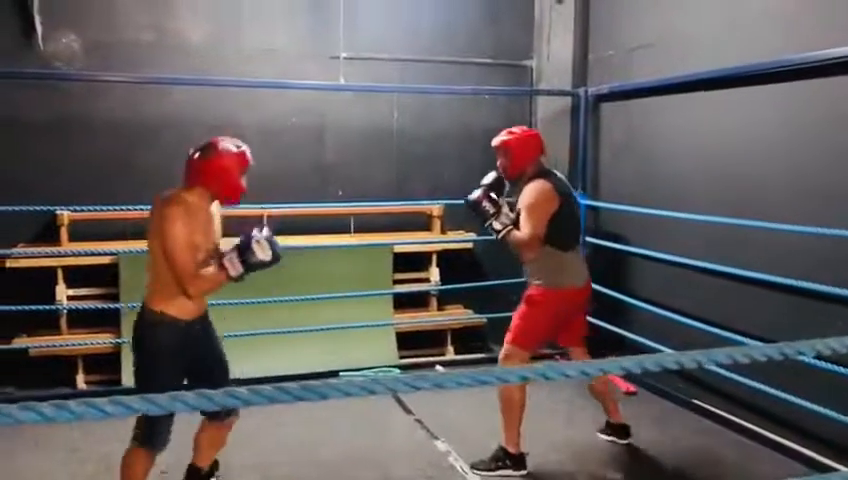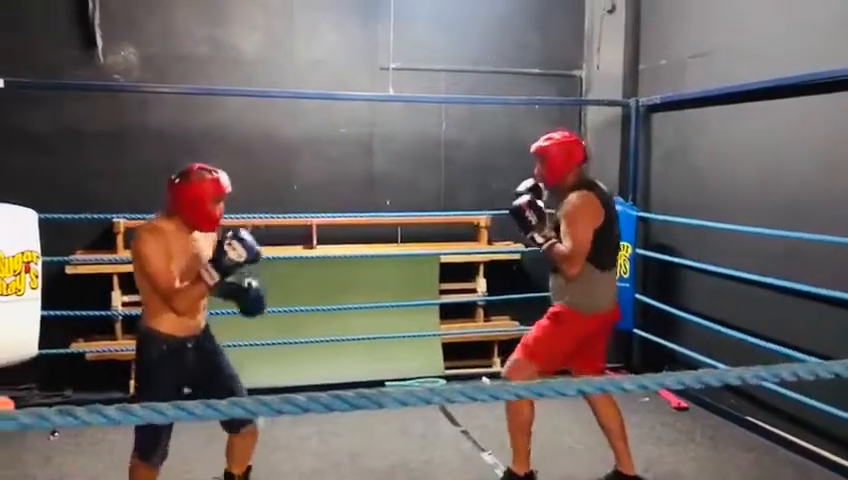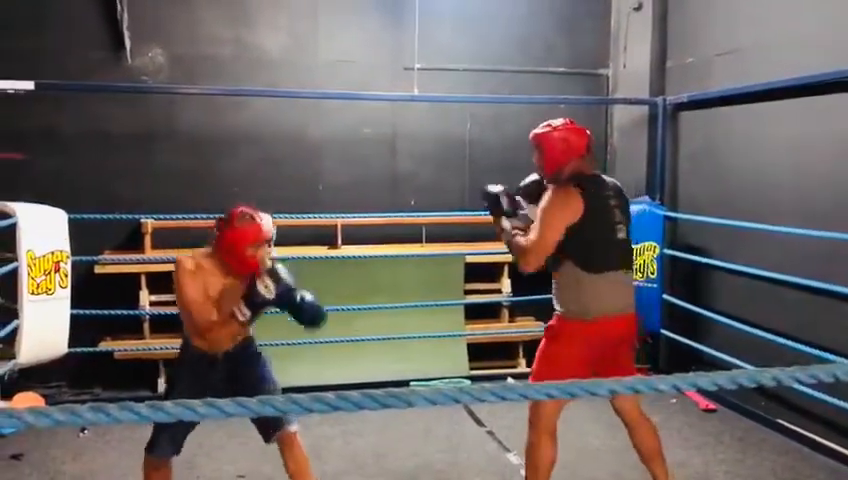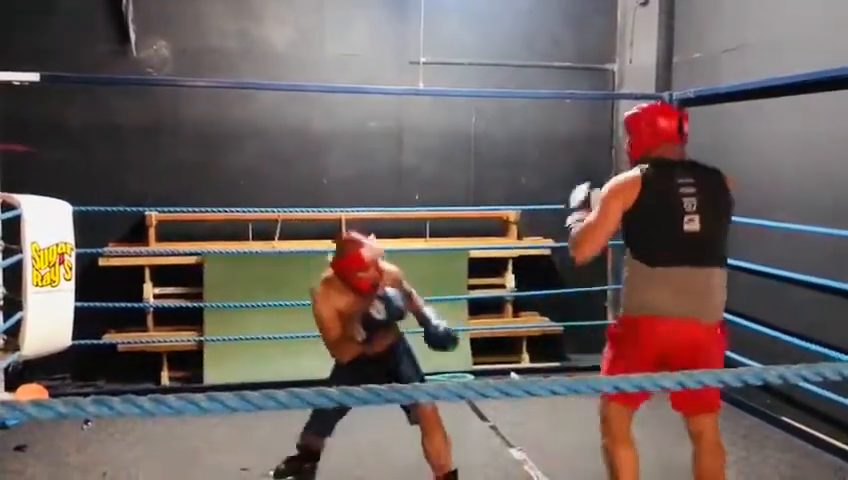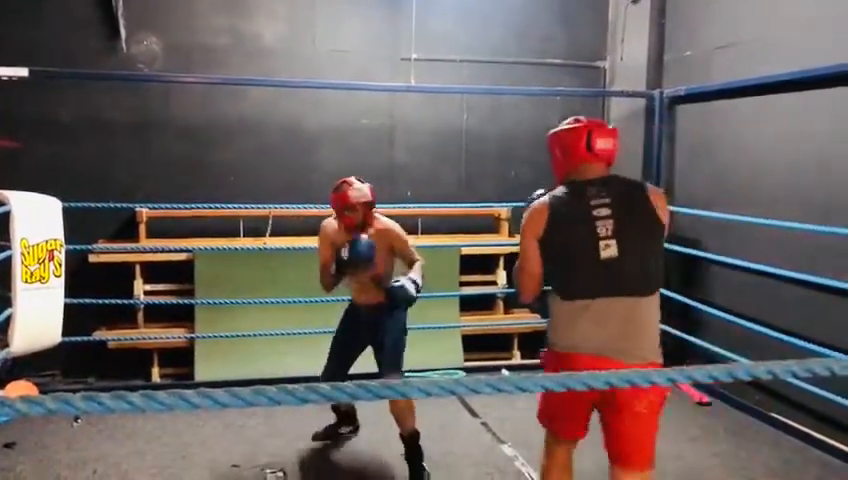
dt=1s
person 1, frame 1
left shoulder: (537, 190)
right shoulder: (552, 180)
left elbow: (528, 247)
left wrist: (493, 218)
right wrist: (499, 205)
left hip: (551, 290)
right hip: (575, 286)
left knee: (509, 362)
right knee: (578, 355)
right ankle: (617, 423)
person 1, frame 2
left shoulder: (578, 200)
right shoulder: (594, 195)
left elbow: (571, 264)
left wrist: (538, 230)
right wrist: (540, 217)
left hip: (575, 312)
right hip: (599, 310)
left knee: (515, 375)
person 1, frame 3
left shoulder: (563, 195)
right shoulder: (613, 190)
left elbow: (529, 260)
left wrist: (506, 222)
left hip: (580, 324)
right hip: (623, 319)
left knee: (542, 417)
right knee: (629, 408)
person 1, frame 4
left shoulder: (629, 184)
right shoulder: (720, 184)
left elbow: (582, 251)
left wrist: (579, 208)
left hip: (644, 322)
right hip: (704, 327)
left knee: (615, 422)
right knee: (704, 430)
person 1, frame 5
left shoulder: (543, 211)
right shoulder: (652, 200)
left elbow: (526, 291)
left hip: (572, 358)
right hip: (636, 364)
left knee: (559, 448)
person 2, frame 1
left shoulder: (211, 208)
right shoulder: (174, 211)
right elbow: (191, 284)
left wrist: (249, 254)
right wrist: (239, 261)
left hip: (198, 326)
right hip: (162, 331)
left knee: (223, 413)
right knee: (151, 436)
person 2, frame 2
left shoulder: (206, 232)
right shoulder: (150, 237)
right elbow: (177, 302)
left wrist: (238, 289)
right wrist: (218, 268)
left hip: (202, 343)
right hip: (161, 349)
left knee: (246, 422)
right knee: (151, 449)
person 2, frame 3
left shoulder: (258, 264)
right shoulder: (190, 268)
left elbow: (282, 293)
right elbow: (211, 336)
left wrist: (298, 300)
right wrist: (250, 304)
left hip: (243, 354)
right hip: (198, 360)
left knee: (286, 433)
right knee: (161, 449)
person 2, frame 4
left shoulder: (388, 274)
right shoulder: (325, 292)
left elbow: (409, 294)
right elbow: (340, 353)
left wrist: (430, 319)
right wrist: (367, 326)
left hip: (393, 352)
right hip: (353, 361)
left knee: (427, 413)
right knee: (316, 429)
right ankle: (307, 459)
person 2, frame 5
left shoulder: (388, 229)
right shoulder: (330, 229)
left elbow: (416, 261)
right elbow: (326, 284)
left wrist: (412, 283)
right wrist: (340, 263)
left hip: (388, 311)
right hip: (357, 310)
left knee: (392, 380)
right knee: (331, 376)
left ankle: (414, 455)
right ankle: (347, 422)
